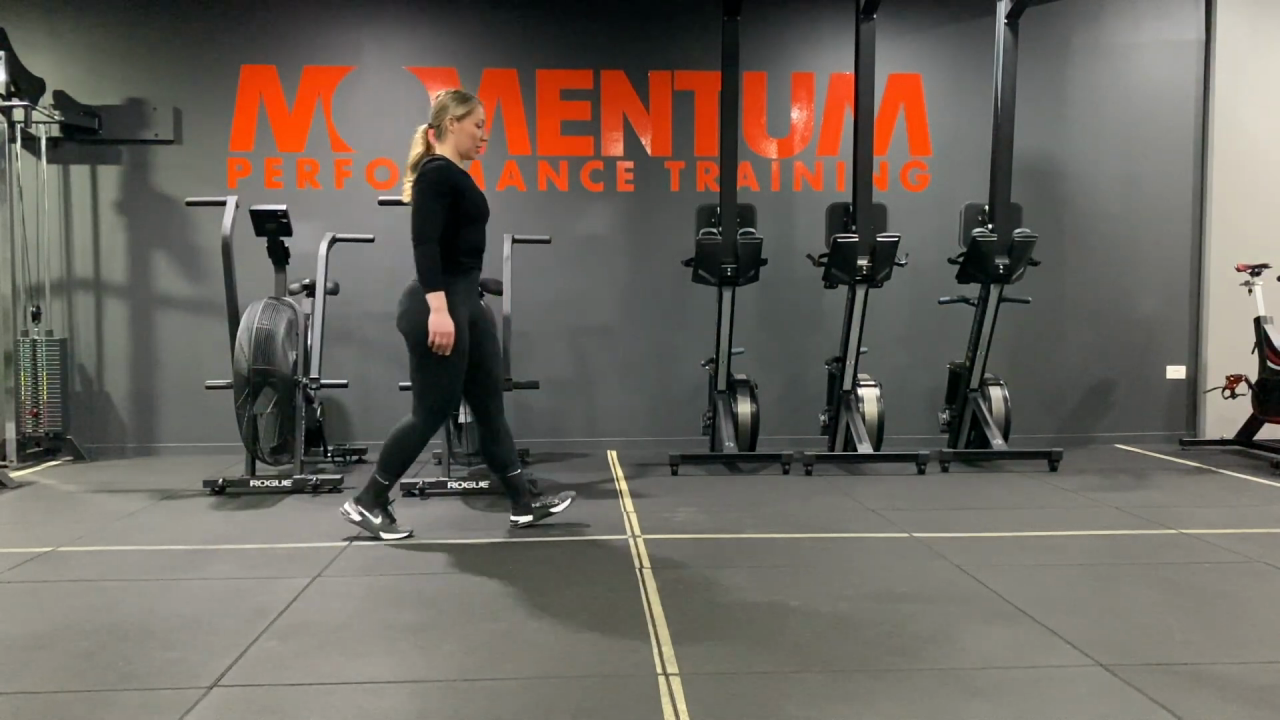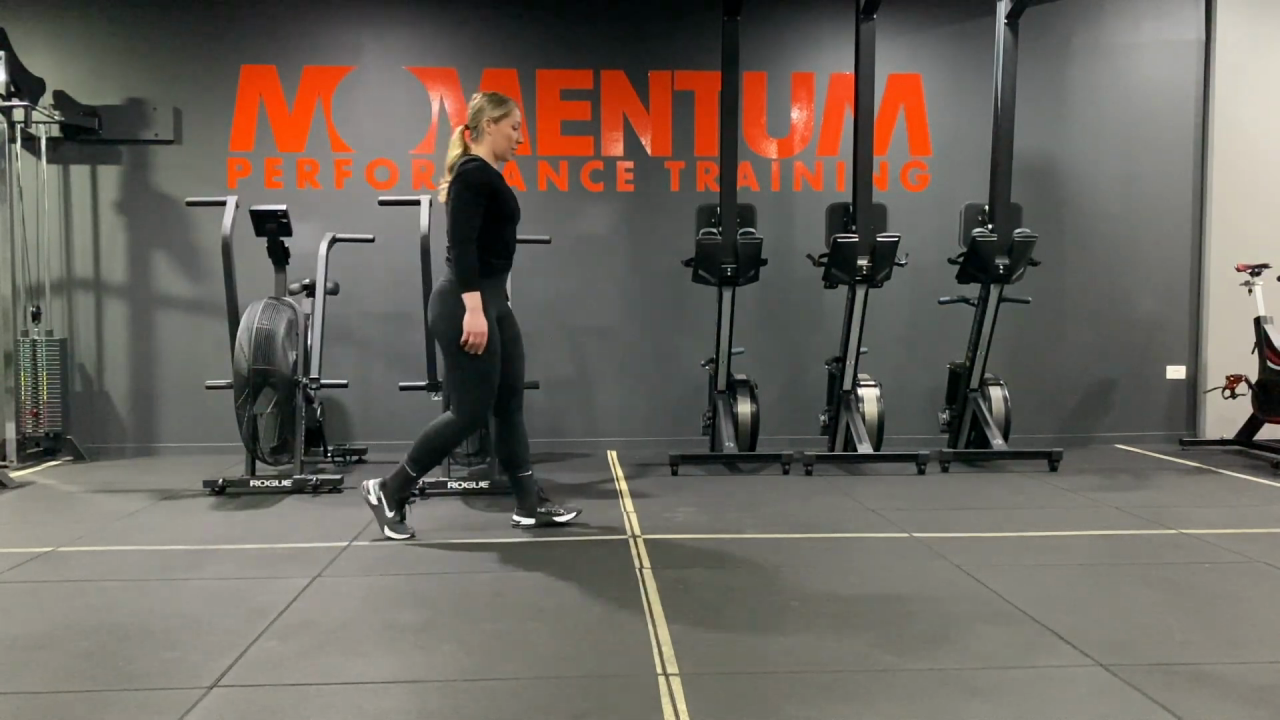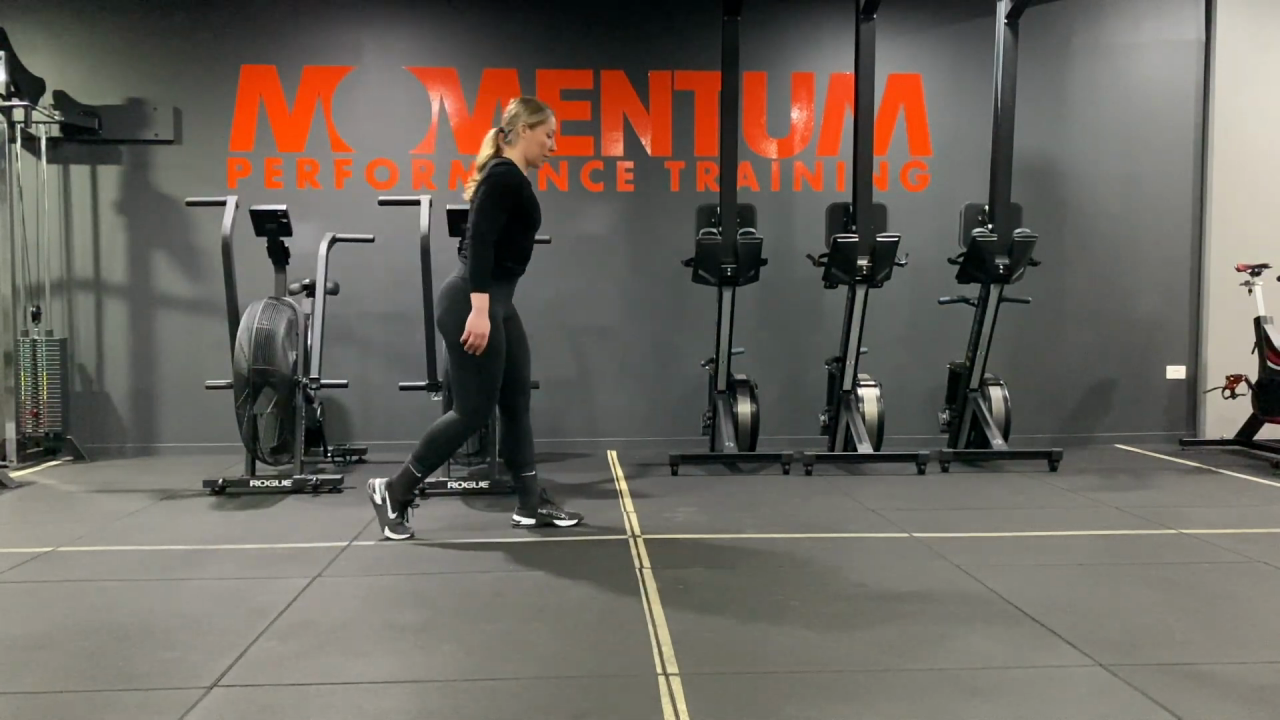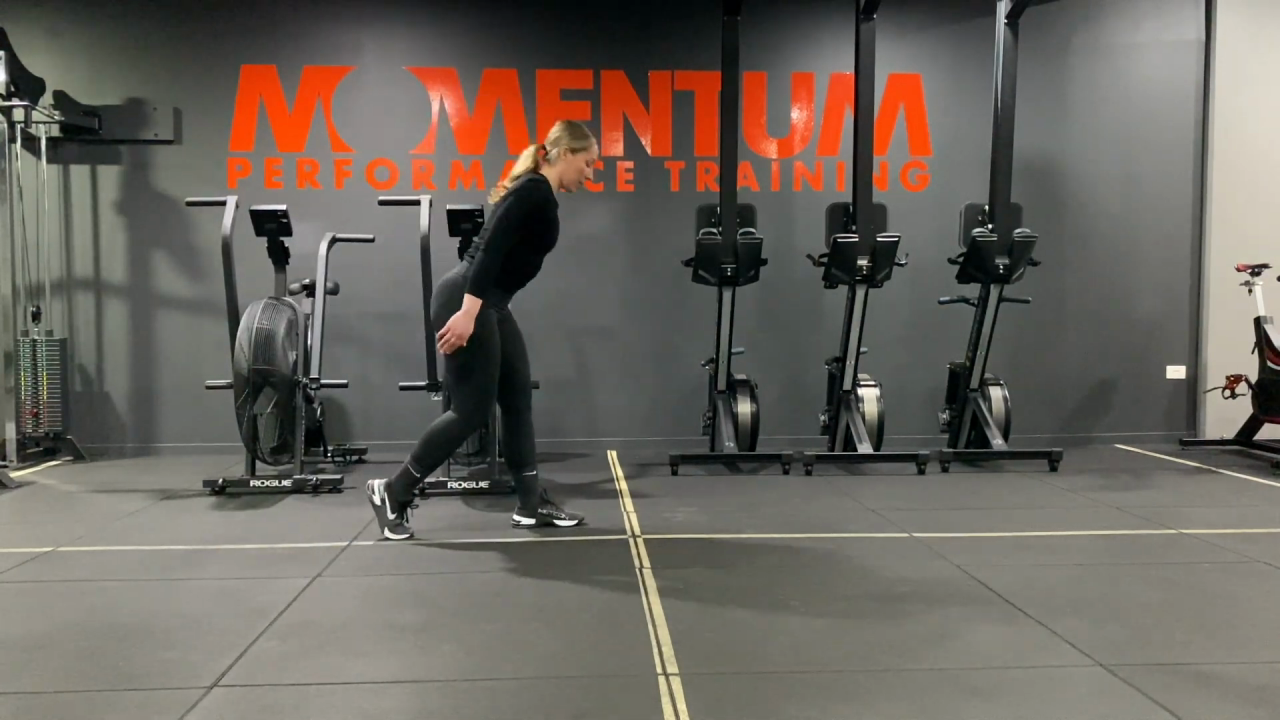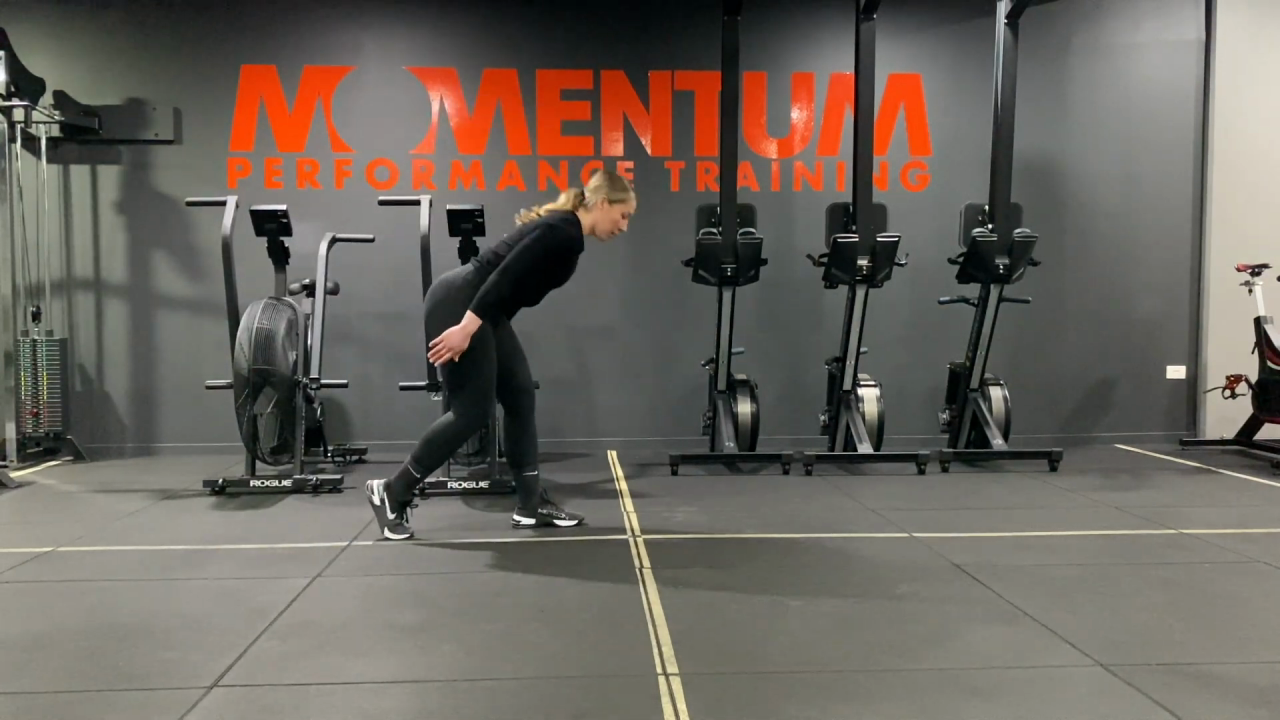
dt=0.2s
person 1, frame 1
left shoulder: (455, 175)
right shoulder: (436, 173)
right elbow: (425, 245)
right wrist: (438, 310)
left hip: (465, 303)
right hip: (438, 307)
left knee: (489, 404)
right knee: (432, 410)
left ankle: (523, 501)
right ankle: (367, 503)
person 1, frame 2
left shoulder: (488, 175)
right shoulder: (473, 174)
right elbow: (462, 244)
right wrist: (473, 310)
left hip: (489, 301)
right hip: (467, 304)
left knee: (510, 403)
right knee: (470, 411)
left ankle: (529, 503)
right ankle: (389, 491)
person 1, frame 3
left shoulder: (514, 179)
right shoulder: (503, 178)
right elbow: (480, 244)
right wrist: (478, 311)
left hip: (494, 302)
right hip: (475, 303)
left knee: (517, 402)
right knee: (473, 409)
left ankle: (531, 502)
right ankle: (394, 491)
person 1, frame 4
left shoulder: (541, 195)
right shoulder: (534, 193)
right elbow: (492, 250)
right wrist: (468, 313)
left hip: (488, 304)
right hip: (468, 302)
left knee: (517, 399)
right knee: (470, 409)
left ankle: (531, 503)
right ankle: (392, 494)
person 1, frame 5
left shoulder: (567, 232)
right shoulder: (562, 235)
right elbow: (505, 275)
left wrist: (474, 325)
right wrist: (466, 328)
left hip: (475, 307)
right hip: (458, 305)
left knee: (520, 397)
right knee: (470, 409)
left ankle: (531, 504)
right ankle: (391, 494)
